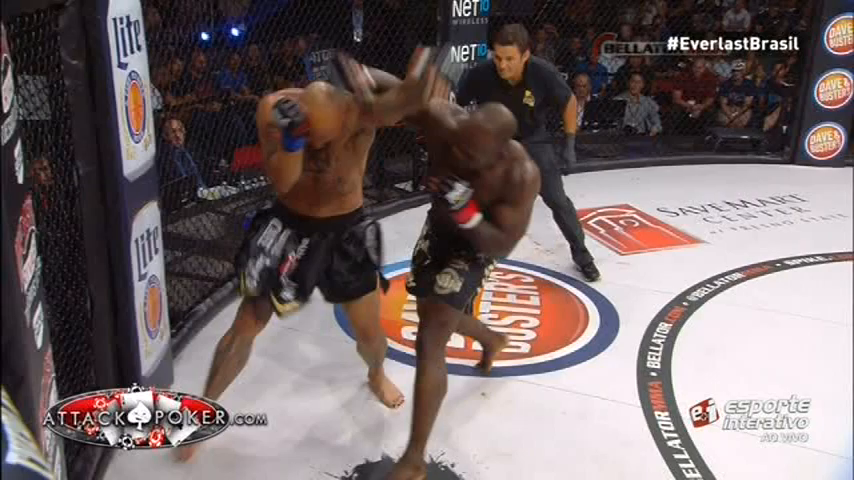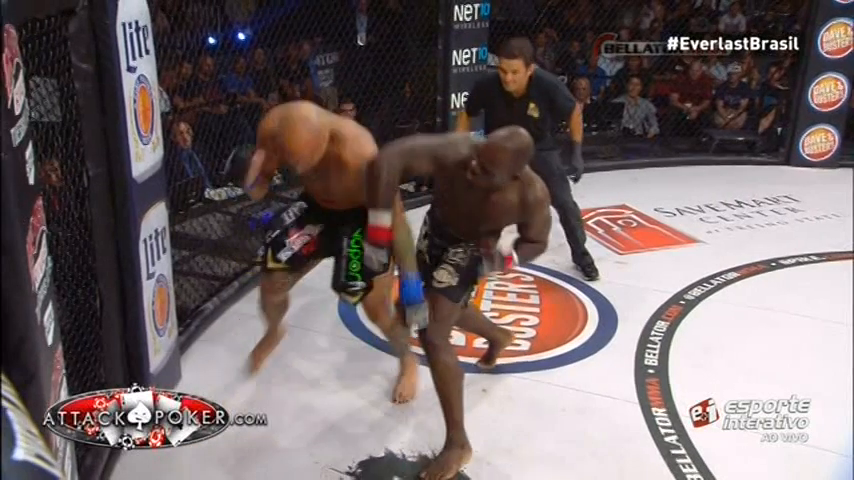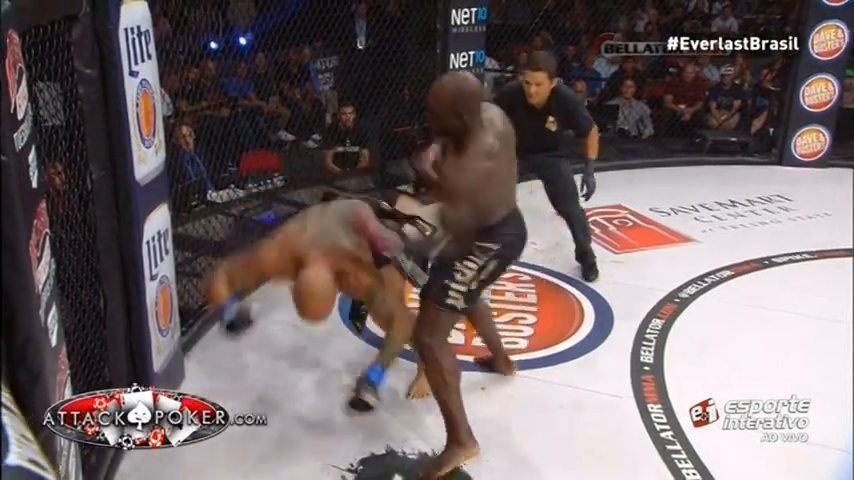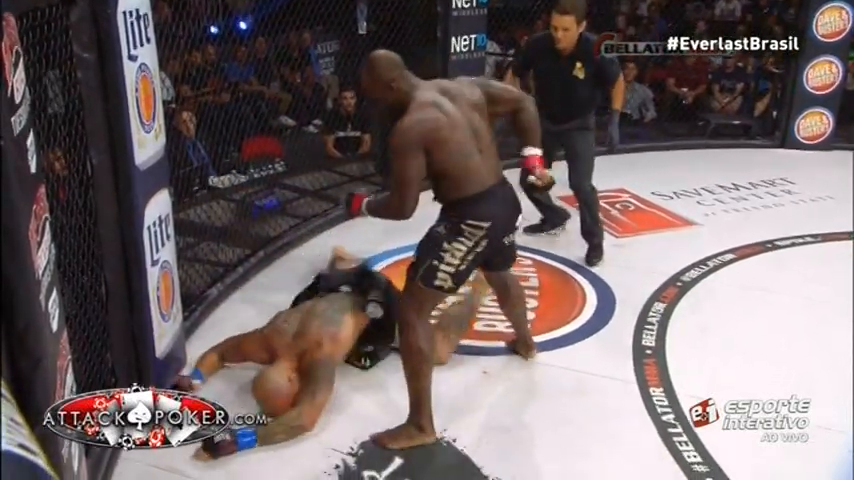
dt=1s
person 1, frame 1
left shoulder: (521, 175)
right shoulder: (445, 121)
left elbow: (502, 247)
left wrist: (467, 213)
left hip: (475, 245)
right hip: (437, 227)
left knee: (429, 343)
right knee: (433, 312)
right ankle: (491, 339)
person 1, frame 2
left shoulder: (532, 195)
right shoulder: (455, 152)
left elbow: (536, 242)
right elbow: (386, 160)
left wrist: (504, 259)
left hip: (471, 246)
right hip: (435, 228)
left knee: (433, 334)
right knee: (445, 311)
left ankle: (457, 444)
right ankle: (499, 336)
person 1, frame 3
left shoulder: (462, 172)
right shoulder: (488, 113)
left elbow: (452, 238)
right wrist: (432, 154)
left hip: (484, 243)
right hip: (505, 225)
left knee: (429, 335)
right knee: (468, 298)
left ankle: (460, 440)
right ankle: (500, 357)
person 1, frame 4
left shoulder: (409, 129)
right shoulder: (466, 87)
left elbow: (403, 206)
right elbow: (524, 103)
left wrist: (362, 204)
right wrist: (534, 157)
left hip: (470, 219)
right hip: (505, 201)
left knee: (412, 312)
right knee: (500, 275)
left ankle: (420, 425)
right ankle: (525, 341)
person 2, frame 1
left shoulder: (359, 110)
right shoulder: (275, 107)
left elbow: (403, 101)
right elbow: (281, 181)
left wrist: (418, 85)
right wrist: (293, 136)
left hip: (346, 229)
right hip: (289, 225)
left knee: (369, 332)
right knee: (245, 327)
left ankle: (377, 375)
person 2, frame 2
left shoulder: (354, 150)
right shoulder: (273, 125)
left elbow: (392, 214)
right elbow: (258, 190)
left wrist: (411, 282)
right wrist: (249, 174)
left hip: (362, 213)
right hip: (315, 206)
left knee: (377, 309)
right knee: (271, 286)
left ankle: (408, 363)
right ankle: (272, 333)
person 2, frame 3
left shoulder: (358, 276)
right shoulder: (275, 257)
left elbow: (398, 322)
right elbow: (216, 280)
right wrist: (229, 309)
left hip: (372, 219)
left knee: (390, 312)
person 2, frame 4
left shoulder: (321, 355)
right shoulder: (267, 341)
left elbow: (303, 420)
right elbow: (218, 352)
left wrist: (242, 439)
right wrist: (195, 377)
left hip: (370, 302)
right hip: (331, 293)
left knee: (439, 353)
left ankle: (476, 293)
right ankle: (344, 261)
person 3, frame 1
left shoulder: (543, 73)
right shoulder: (480, 74)
left elbow: (569, 102)
right elbow: (454, 105)
left wrist: (570, 144)
left hip: (532, 139)
left knee: (557, 199)
left ankle: (581, 254)
person 3, frame 2
left shoulder: (548, 85)
right shoulder: (487, 85)
left elbow: (574, 111)
right elbow: (467, 114)
left wrist: (576, 153)
left hip: (538, 147)
left knee: (565, 203)
left ankle: (581, 255)
person 3, frame 3
left shoulder: (567, 100)
right shoulder: (508, 95)
left elbow: (591, 132)
left wrist: (589, 170)
left hip: (550, 156)
left knee: (571, 209)
left ankle: (586, 257)
person 3, frame 4
left shoulder: (595, 51)
right shoulder: (538, 45)
left elbow: (617, 82)
right elbow: (515, 75)
left wrist: (614, 121)
left hip: (579, 125)
right hip: (546, 121)
left knee: (580, 184)
right knee: (529, 179)
left ankle: (594, 239)
right ankle: (555, 217)
